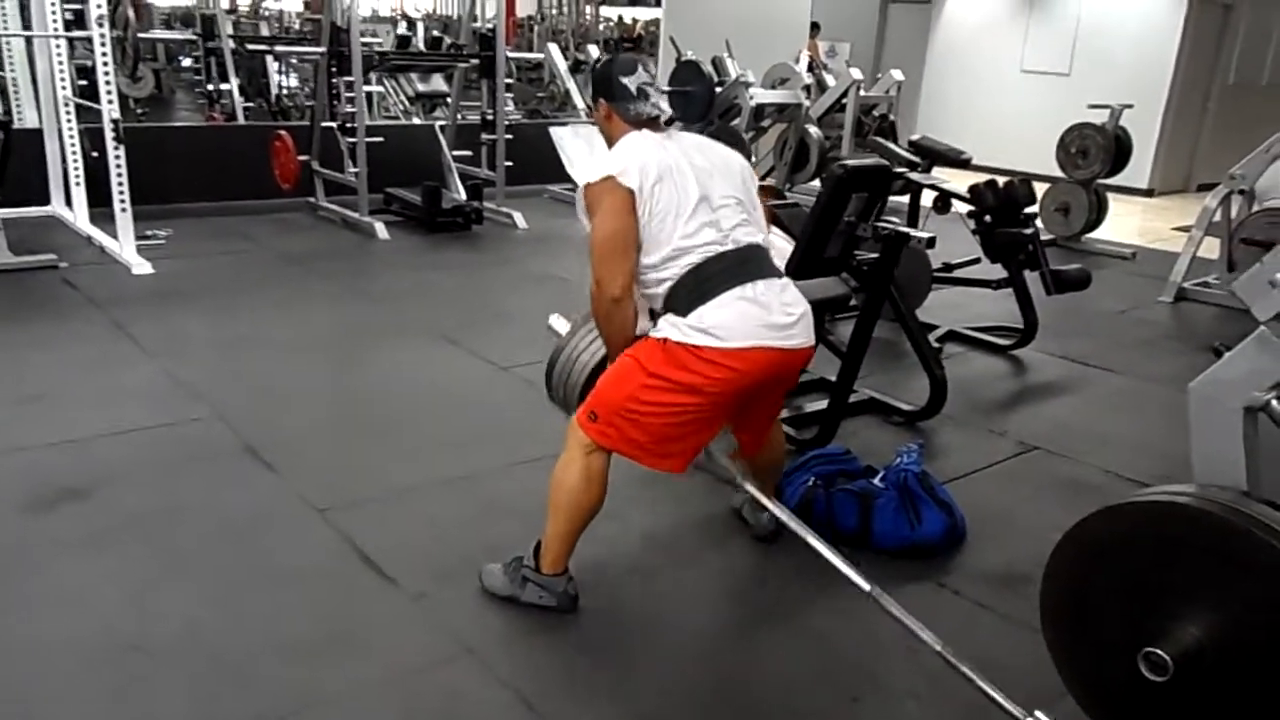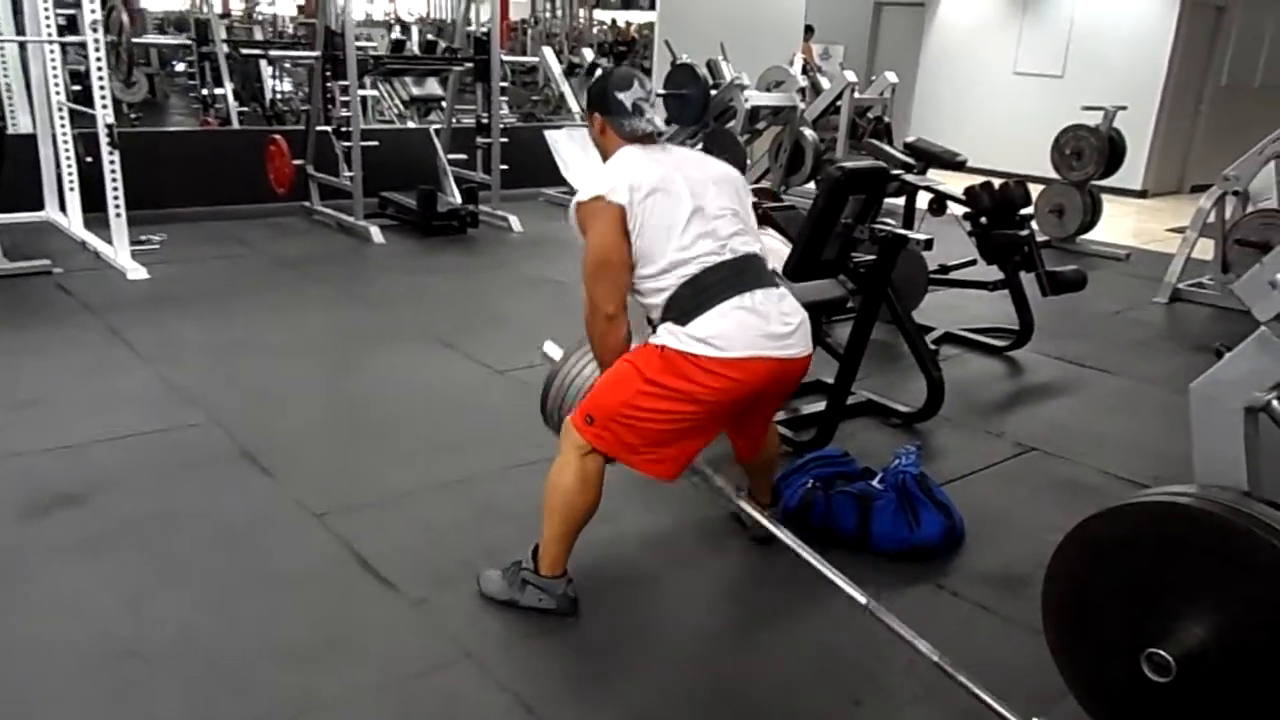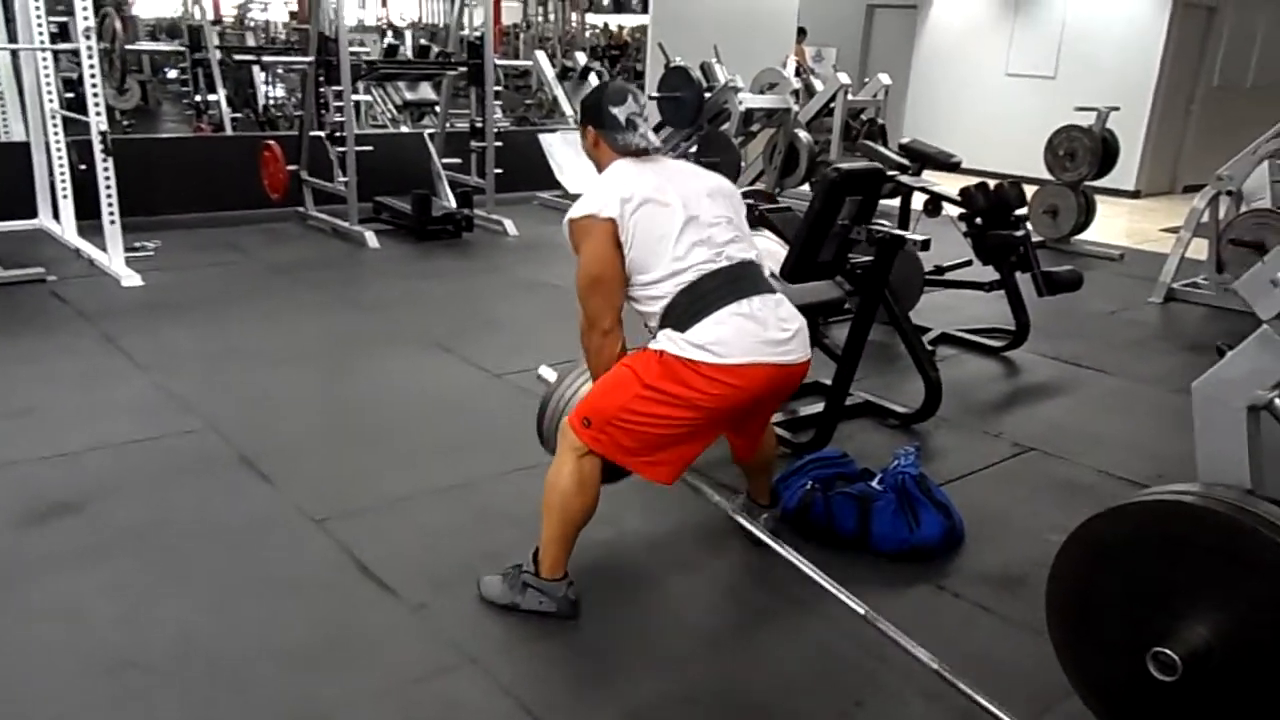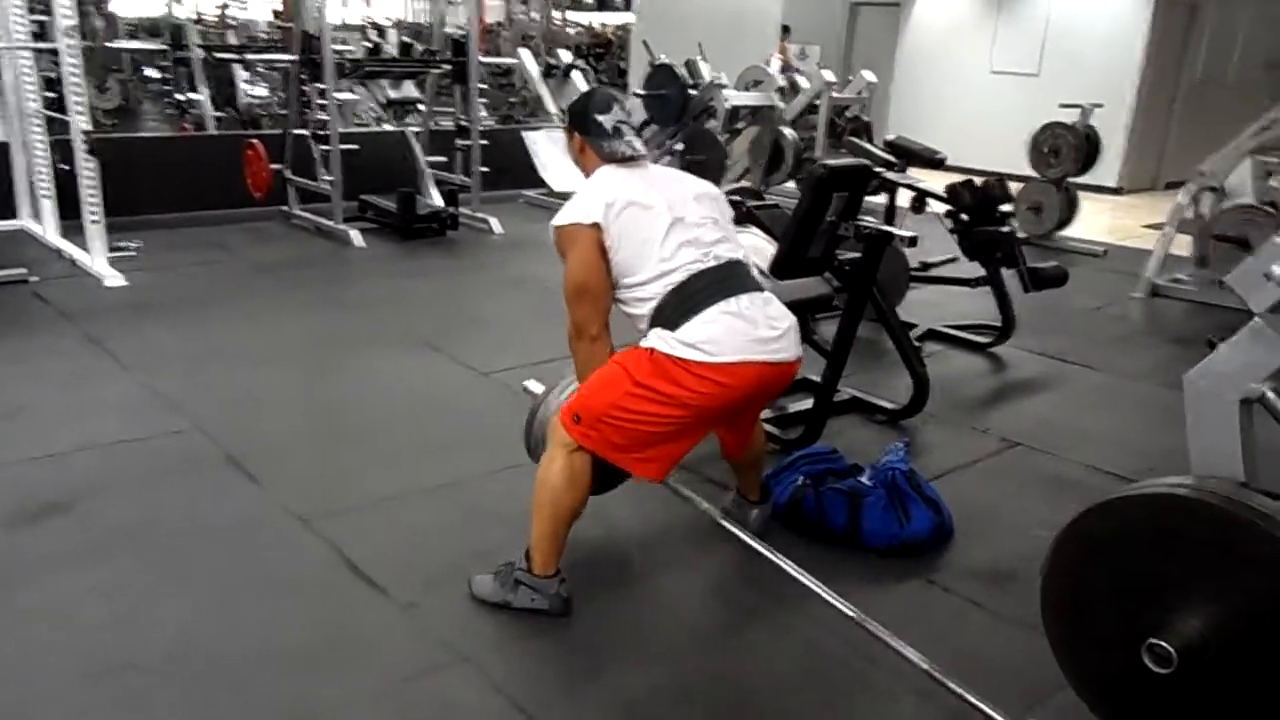
dt=0.1s
person 1, frame 1
left shoulder: (614, 174)
right shoulder: (724, 155)
left elbow: (614, 291)
left wrist: (626, 367)
left hip: (718, 336)
right hip: (792, 326)
left knee: (588, 435)
right knee: (755, 414)
left ankle: (546, 576)
right ankle: (763, 507)
person 1, frame 2
left shoulder: (605, 191)
right shoulder: (717, 167)
left elbow: (607, 312)
left wrist: (618, 383)
left hip: (715, 345)
right hip: (790, 335)
left knee: (583, 439)
right knee: (750, 418)
left ankle: (545, 579)
right ankle: (762, 510)
person 1, frame 3
left shoulder: (597, 206)
right shoulder: (710, 180)
left elbow: (602, 326)
left wrist: (616, 404)
left hip: (716, 351)
right hip: (789, 342)
left knee: (579, 440)
right knee: (747, 415)
left ankle: (546, 582)
right ankle: (761, 508)
person 1, frame 4
left shoulder: (582, 212)
right shoulder: (694, 184)
left elbow: (590, 333)
left wrist: (605, 407)
left hip: (706, 351)
right hip: (779, 340)
left knee: (569, 436)
right knee: (736, 410)
left ankle: (538, 580)
right ankle: (751, 505)
